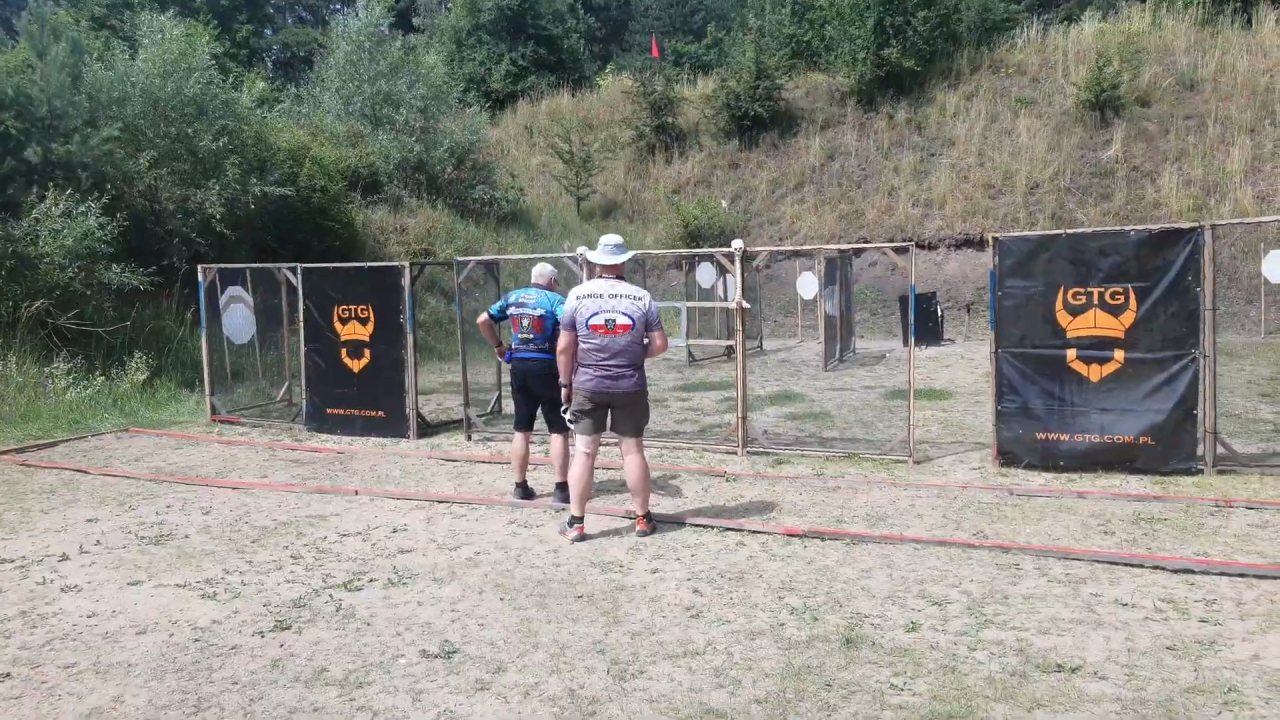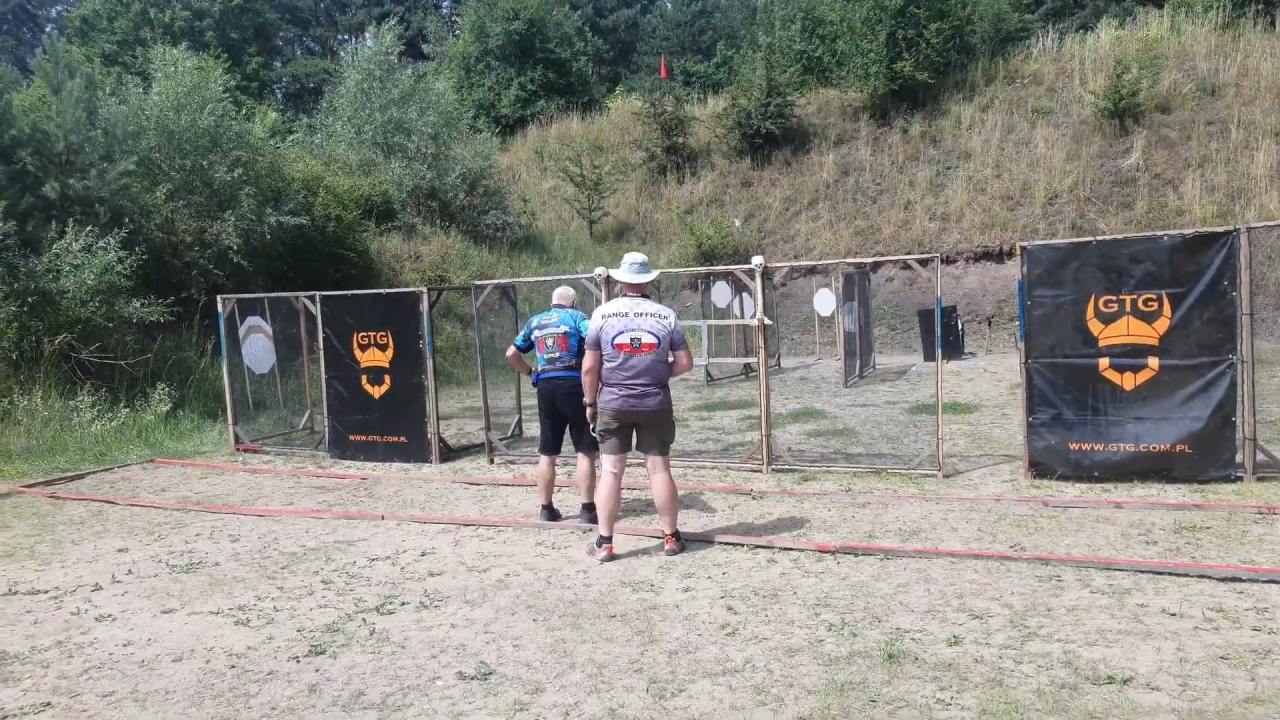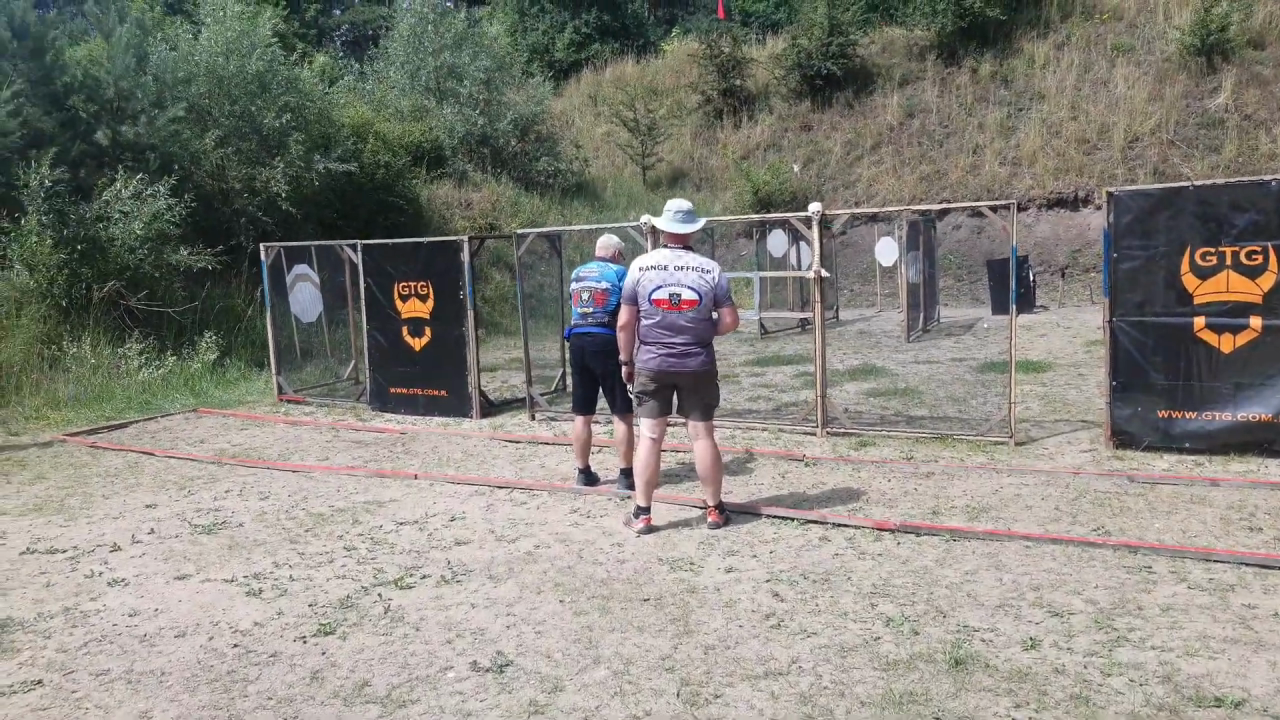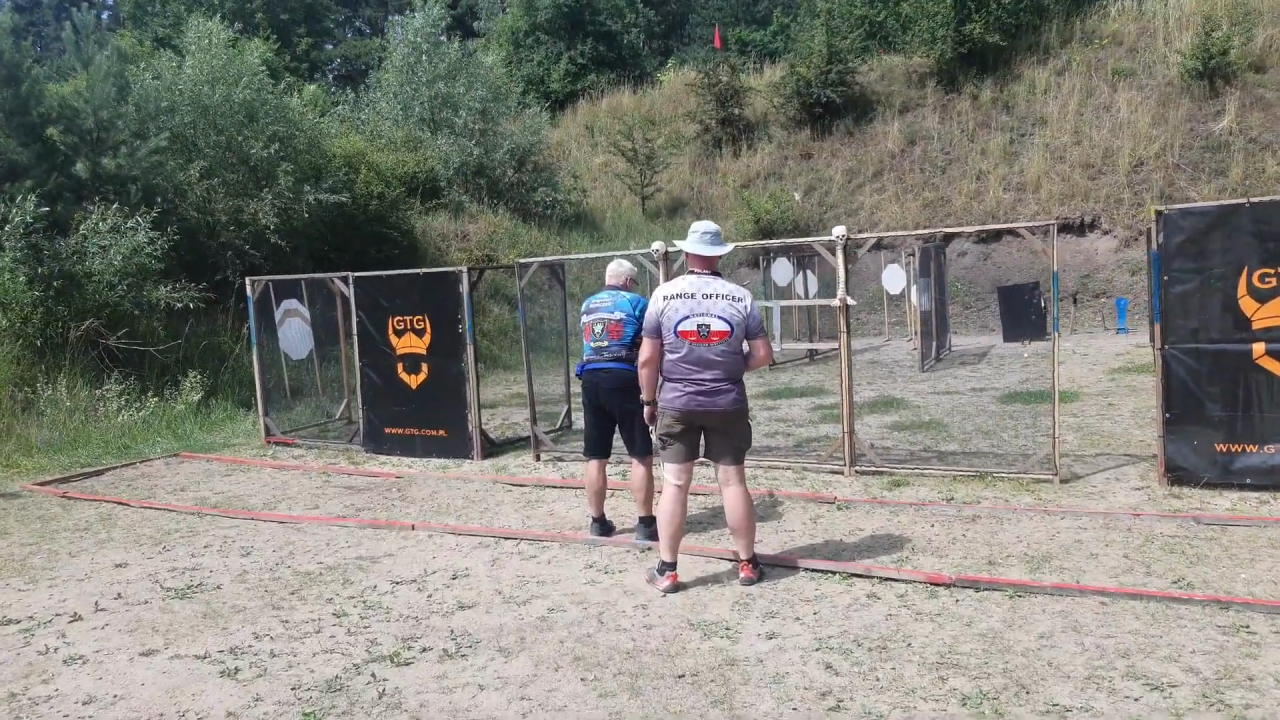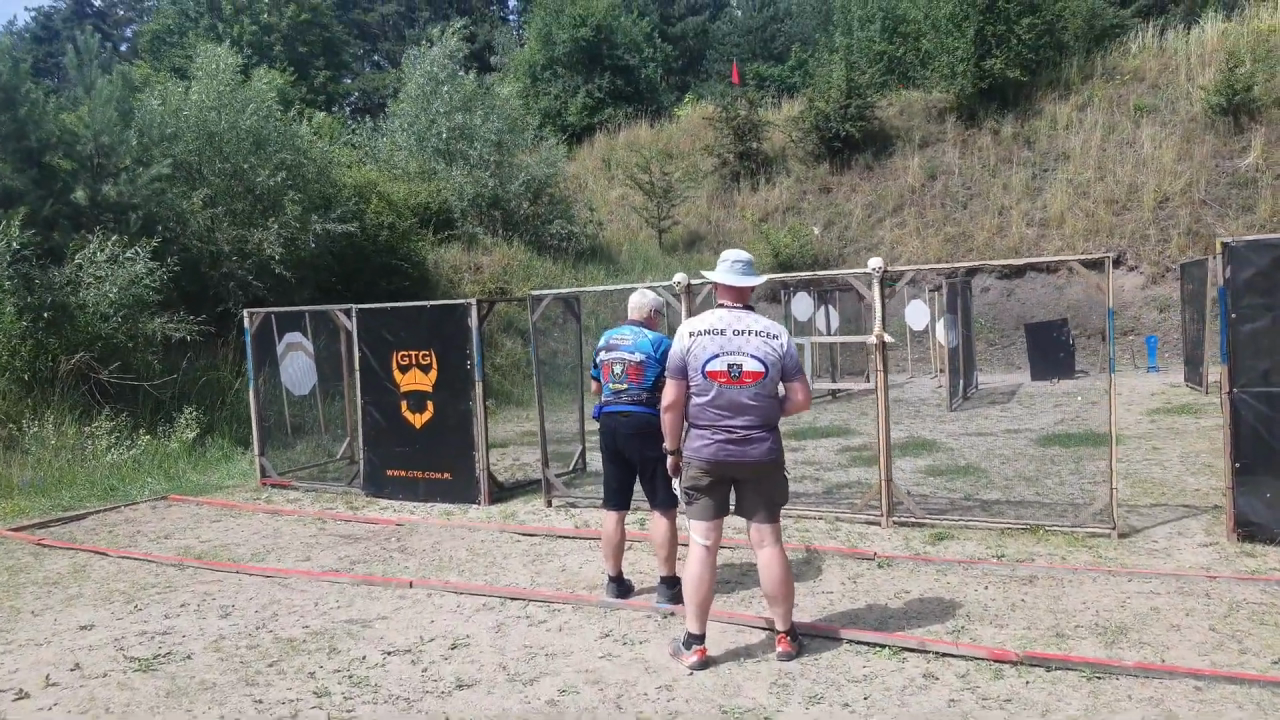
dt=1s
person 1, frame 1
left shoulder: (578, 295)
right shoulder: (641, 297)
left elbow: (564, 348)
right elbow: (660, 345)
left wrist: (565, 383)
left hip: (588, 385)
right hip: (630, 386)
left knee: (584, 451)
right knee: (633, 450)
left ankle: (575, 522)
right ankle: (642, 519)
person 1, frame 2
left shoulder: (603, 313)
right shoulder: (666, 315)
left elbow: (589, 367)
right elbow: (684, 363)
left wrist: (590, 402)
left hip: (613, 404)
right hip: (655, 403)
left knee: (610, 471)
right knee: (659, 468)
left ankle: (604, 543)
right ankle: (671, 537)
person 1, frame 3
left shoulder: (640, 266)
right shoulder: (710, 269)
left elbow: (625, 323)
right elbow: (730, 321)
left wrist: (626, 360)
left hip: (651, 363)
right hip: (697, 364)
left knee: (649, 437)
right knee: (702, 436)
left ankle: (642, 514)
right ankle: (715, 510)
person 1, frame 4
left shoulder: (664, 294)
right shoulder: (740, 297)
left elbow: (647, 359)
right elbow: (762, 355)
left wrist: (648, 400)
left hip: (676, 403)
right hip: (727, 403)
left knee: (674, 484)
right knee: (733, 481)
left ankle: (667, 570)
right ankle: (748, 563)
person 1, frame 5
left shoulder: (690, 330)
right shoulder: (776, 334)
left elbow: (671, 402)
right elbow: (801, 398)
left wrist: (672, 449)
left hip: (704, 453)
right hip: (761, 453)
left knee: (702, 544)
right knee: (768, 541)
person 2, frame 1
left shoulder: (512, 297)
right shoulder: (554, 299)
left elbow: (483, 320)
left wrist: (497, 345)
left hip: (519, 367)
right hip: (546, 367)
left knee: (521, 429)
right knee: (559, 430)
left ankle: (520, 486)
right ankle: (561, 489)
person 2, frame 2
left shoulder: (534, 322)
right shoulder: (575, 316)
left elbow: (512, 355)
left wrist: (529, 370)
left hip: (545, 387)
right hip: (573, 385)
left knee: (547, 453)
right knee: (586, 451)
left ankle: (546, 508)
right ankle: (587, 510)
person 2, frame 3
left shoulder: (577, 274)
right shoulder: (619, 272)
left hip: (578, 342)
right hip: (606, 343)
left knee: (582, 414)
right knee: (622, 413)
left ankle: (584, 472)
right ankle: (626, 475)
person 2, frame 4
left shoulder: (587, 305)
right shoulder: (635, 302)
left hip: (591, 380)
right hip: (623, 380)
left knee: (595, 458)
right knee: (641, 456)
left ankle: (598, 522)
right ankle: (645, 524)
person 2, frame 5
left shoulder: (604, 340)
right shoulder: (658, 342)
left elbow: (595, 387)
left hip: (610, 425)
right hip: (645, 425)
left knee: (614, 509)
right knee: (664, 508)
